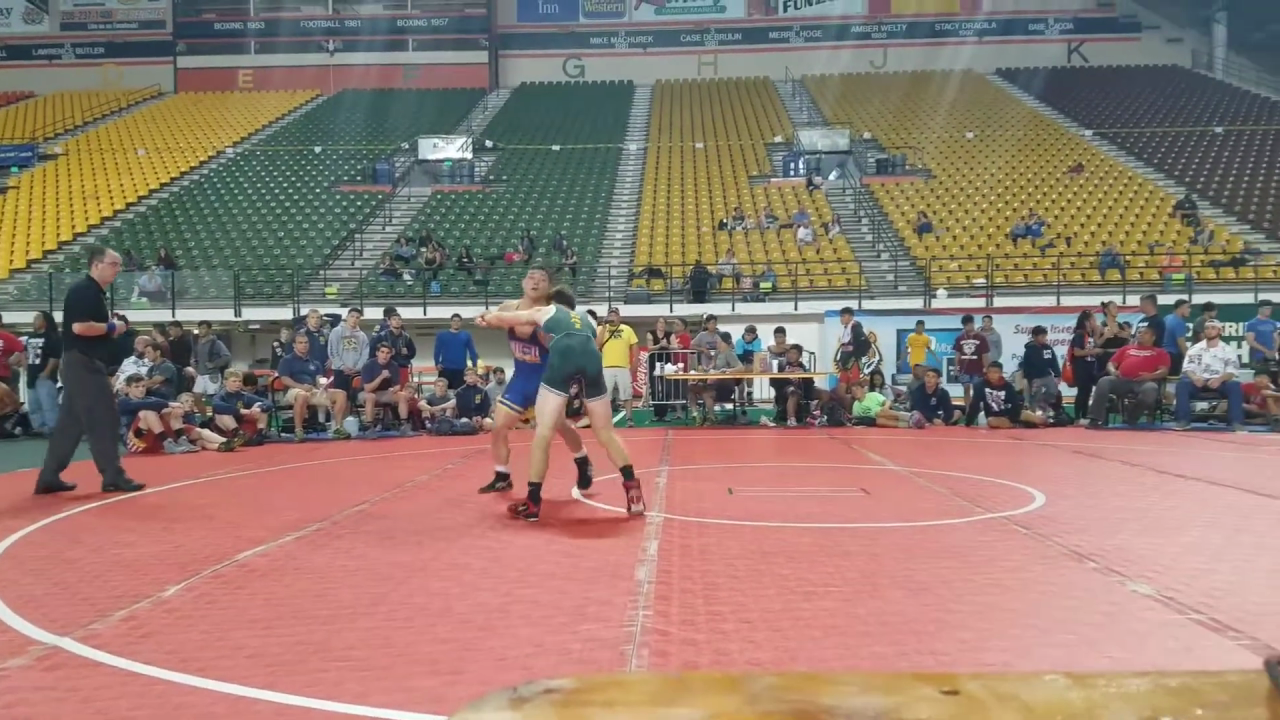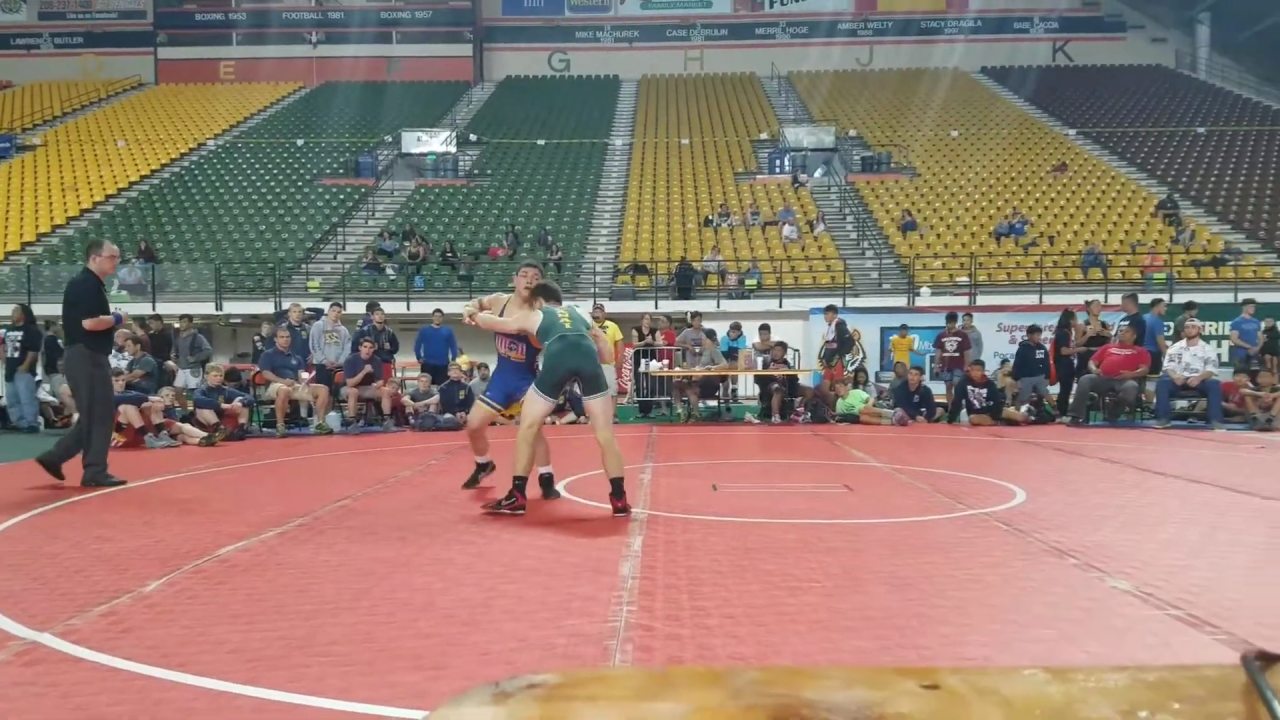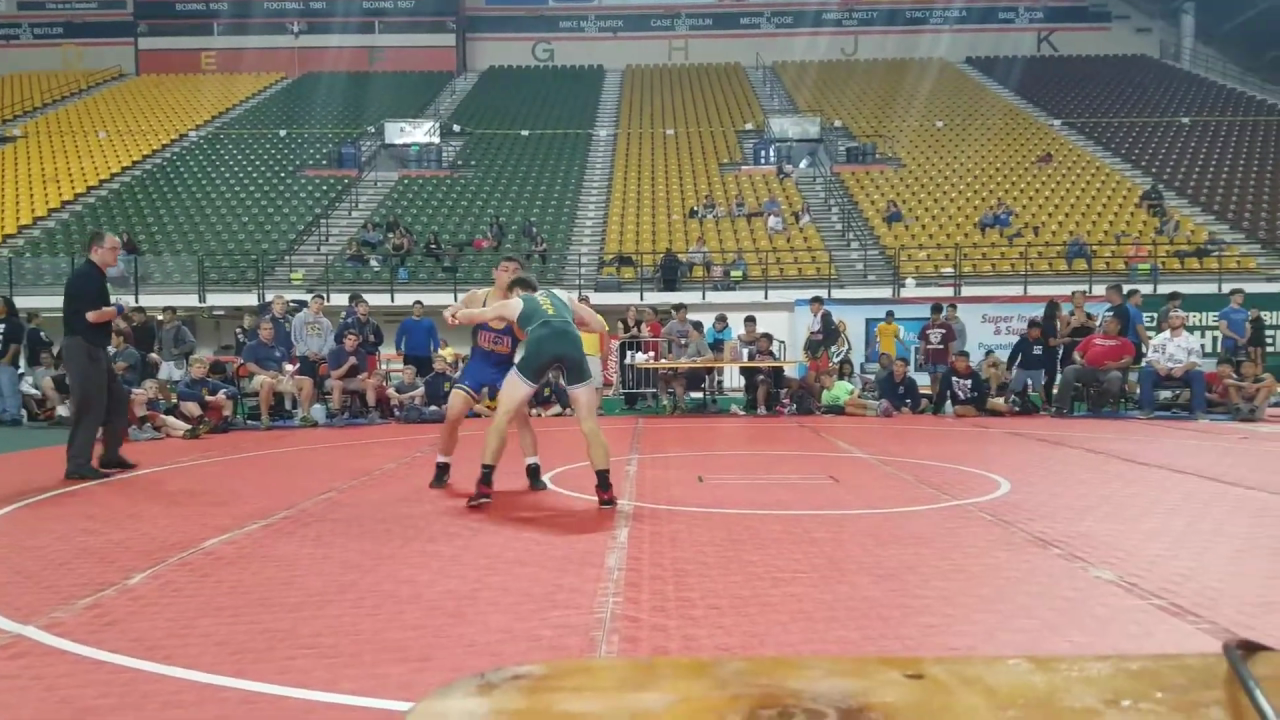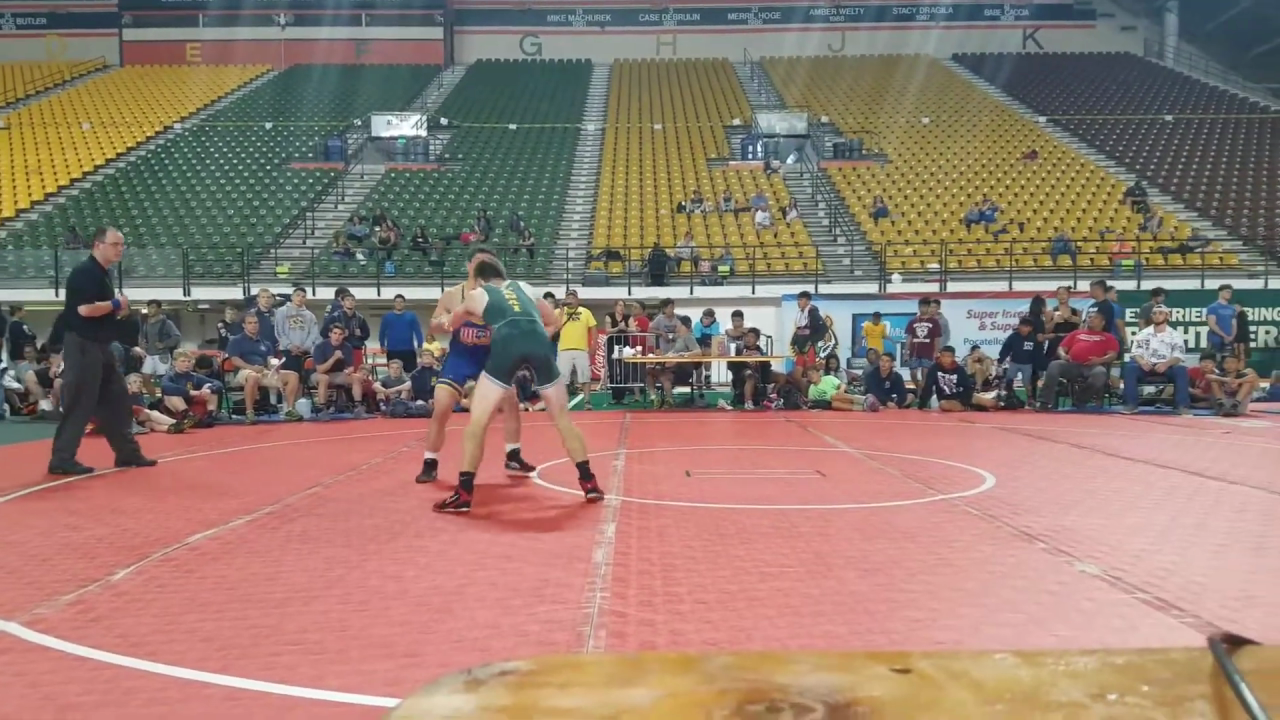
dt=0.2s
person 1, frame 1
left shoulder: (94, 292)
right shoulder: (83, 291)
right elbow: (79, 327)
left wrist: (110, 328)
right wrist: (110, 327)
left hip: (84, 364)
right hip: (84, 365)
left knee: (70, 424)
right knee: (105, 420)
left ankle: (49, 478)
right ankle: (113, 477)
person 1, frame 2
left shoulder: (90, 284)
right shoulder: (84, 284)
right elbow: (89, 322)
left wrist: (111, 322)
right wrist: (117, 319)
left hip: (89, 358)
right hip: (86, 358)
left knee: (91, 415)
right knee: (99, 416)
left ankle: (54, 457)
right ankle: (95, 472)
person 1, frame 3
left shoulder: (93, 275)
right shoulder: (87, 276)
right elbow: (93, 314)
left wrist: (113, 311)
right wrist: (119, 309)
left hip: (92, 350)
right hip: (84, 350)
left knee: (117, 402)
right knee: (91, 407)
left ankle: (111, 454)
right ankle: (78, 465)
person 1, frame 4
left shoulder: (104, 273)
right shoulder: (85, 272)
right elbow: (86, 308)
left wrist: (119, 306)
right wrist: (116, 303)
left hip: (100, 346)
right hip: (82, 346)
left knee: (118, 399)
right knee: (81, 403)
left ankle: (128, 452)
right ankle: (63, 458)
person 2, frame 1
left shoulder: (544, 312)
right shoulder: (587, 321)
left elbow: (497, 318)
left wrist: (484, 318)
left hip: (561, 358)
right hip: (591, 358)
left knee: (543, 433)
right knee: (606, 432)
left ankle: (532, 502)
right ankle: (632, 489)
person 2, frame 2
left shoulder: (533, 316)
right shoulder: (581, 314)
left elbow: (488, 322)
right elbow: (606, 355)
left wrist: (475, 316)
left hip: (557, 360)
right hip: (588, 358)
left knee: (527, 428)
right knee: (605, 434)
left ankle: (517, 496)
right ankle: (619, 499)
person 2, frame 3
left shoulder: (511, 304)
right shoulder: (561, 295)
left elbow: (465, 317)
right elbow: (599, 325)
left wrist: (455, 314)
left hip: (540, 346)
right hip: (571, 345)
left knee: (502, 415)
right knee: (589, 423)
left ankle: (484, 486)
right ankle: (605, 491)
person 2, frame 4
left shoulder: (475, 296)
right shoulder: (524, 288)
left elbow: (450, 323)
right elbow: (554, 321)
left hip: (505, 347)
right hip: (540, 346)
left knee: (477, 422)
right knee: (562, 419)
left ankle: (464, 493)
right ankle: (590, 483)
person 3, frame 1
right shoulder: (510, 308)
left hip: (545, 379)
right hip: (519, 379)
left knee: (559, 425)
right knee: (499, 428)
left ankle: (582, 462)
right ankle: (502, 478)
person 3, frame 2
right shoulder: (499, 301)
right elbow: (478, 303)
right wrist: (471, 309)
left hip: (527, 378)
right hip: (501, 376)
right knee: (473, 426)
left ankle: (546, 480)
right ankle: (484, 464)
person 3, frame 3
right shoulder: (476, 297)
right elbow: (452, 314)
right wrist: (450, 313)
left hip: (505, 369)
right hip: (476, 367)
left knee: (521, 416)
right knee: (452, 417)
left ankle: (533, 471)
right ankle: (442, 468)
person 3, frame 4
right shoulder: (453, 295)
right elbow: (434, 326)
right wrist: (443, 321)
left hip: (487, 360)
right hip: (457, 361)
left knee: (511, 405)
right knee: (440, 412)
left ankle: (513, 457)
right ankle: (430, 465)
